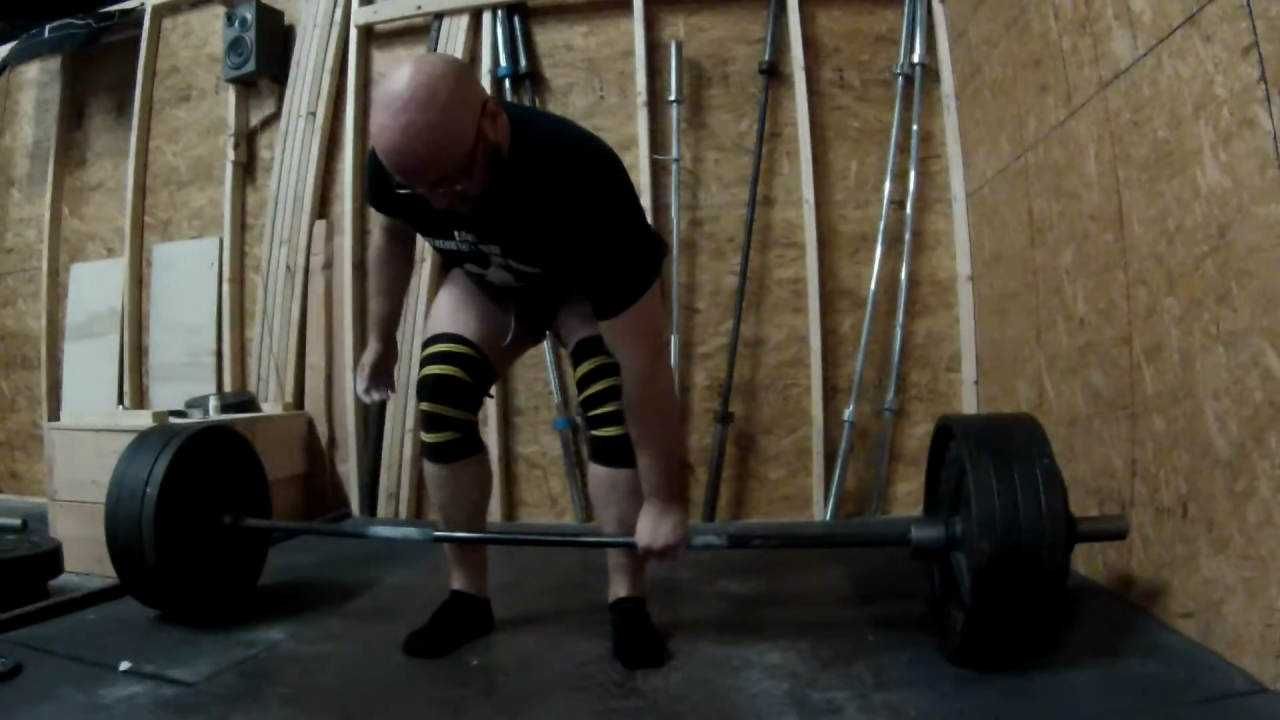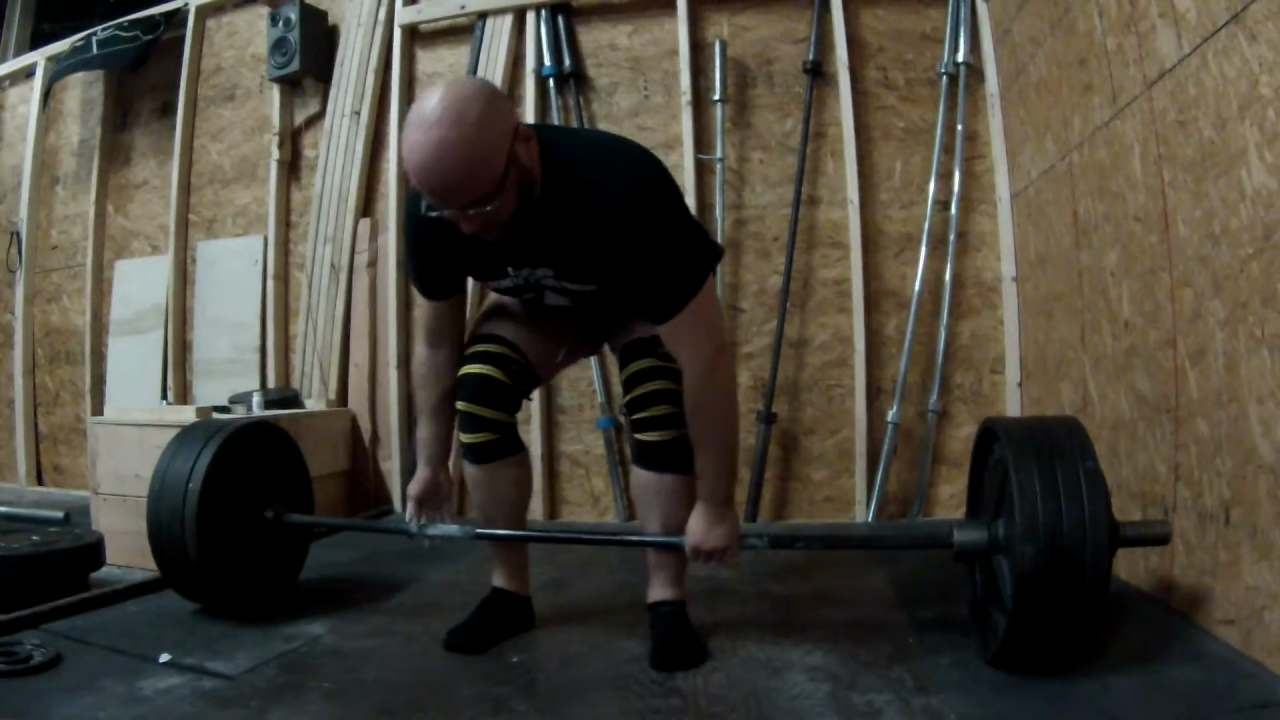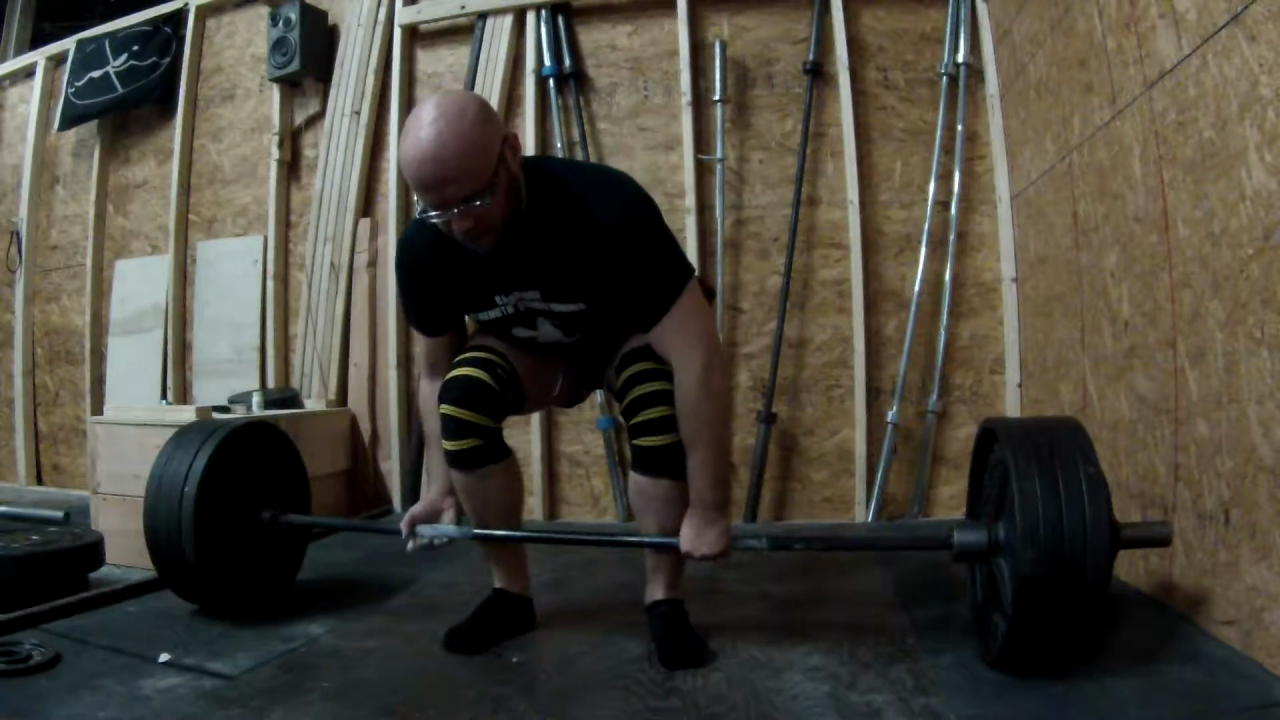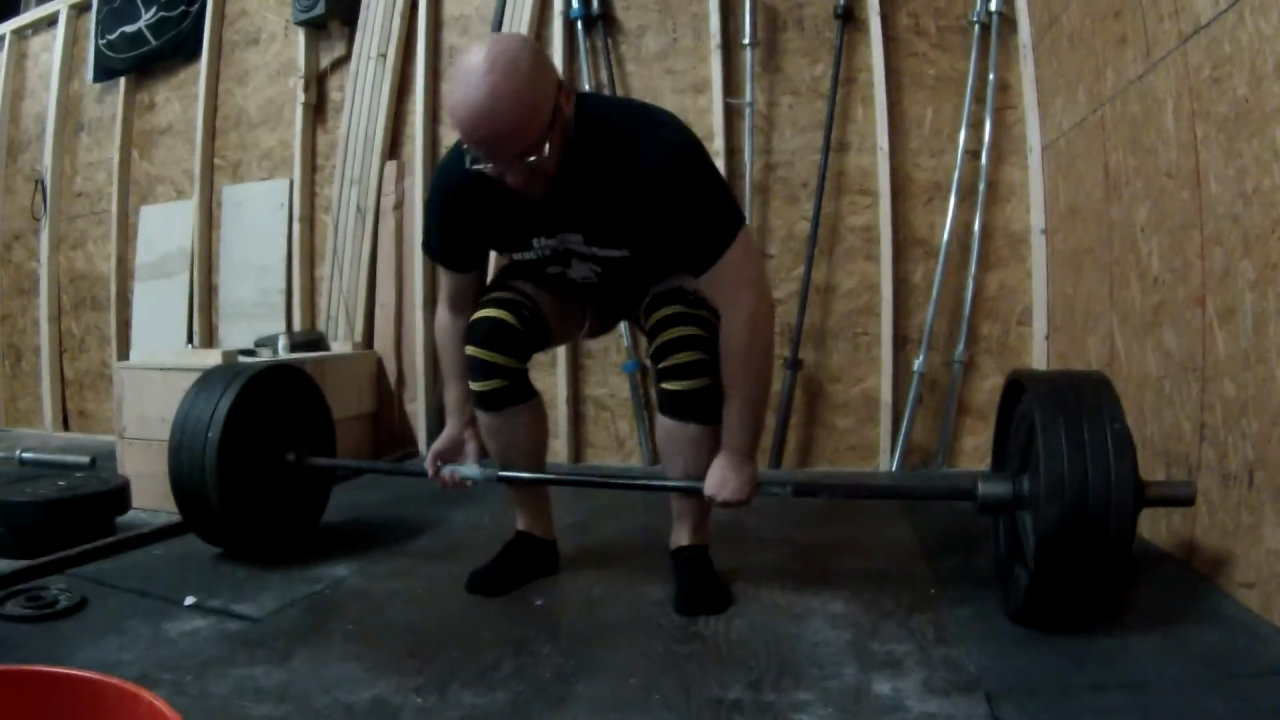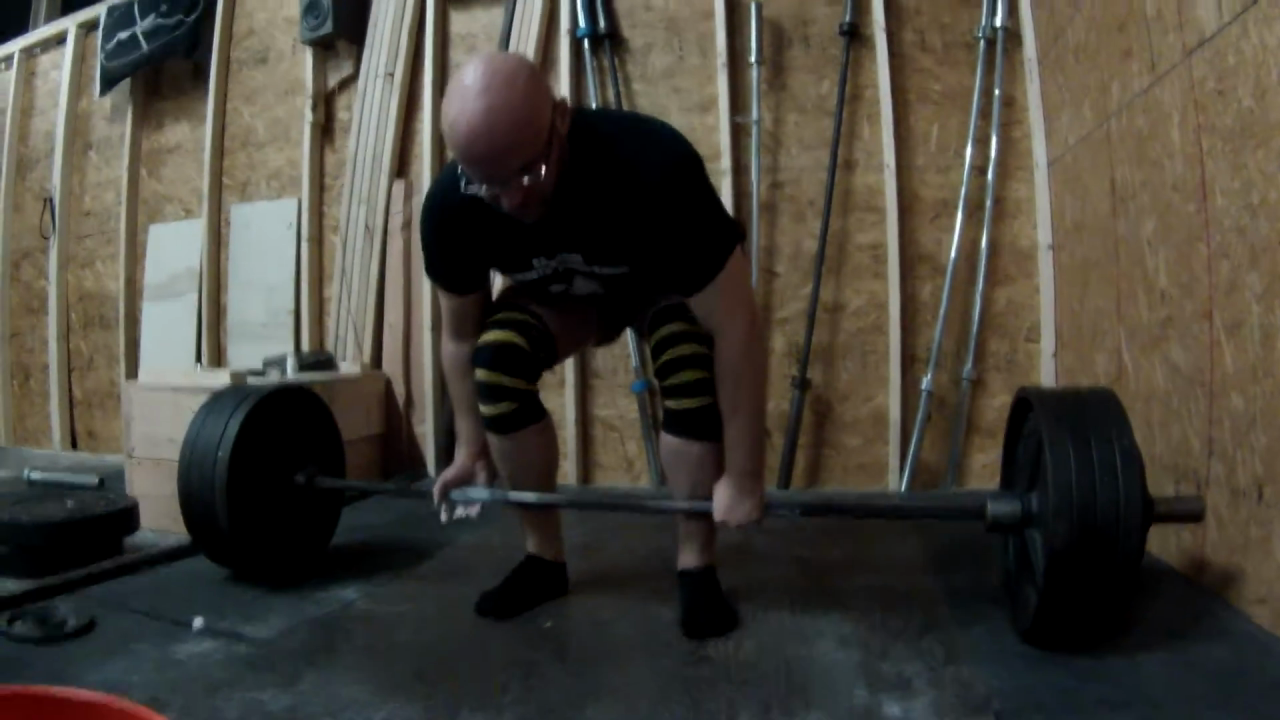
dt=1s
person 1, frame 1
left shoulder: (581, 182)
right shoulder: (396, 162)
left elbow: (644, 359)
right elbow: (390, 233)
left wrist: (663, 503)
right wrist: (380, 336)
left hip: (588, 284)
right hip: (484, 280)
left knee: (614, 409)
right knee: (439, 402)
left ankle: (626, 600)
right ankle: (468, 594)
person 1, frame 2
left shoulder: (622, 193)
right shoulder: (434, 213)
left elbow: (706, 359)
right elbow: (437, 343)
left wrist: (716, 505)
right wrist: (431, 465)
left hip: (647, 293)
right hip: (538, 299)
left knee: (658, 406)
right knee: (479, 395)
left ankle: (666, 599)
right ankle: (509, 591)
person 1, frame 3
left shoulder: (605, 210)
right shoulder: (423, 249)
left elbow: (699, 359)
right elbow: (436, 373)
left wrist: (708, 509)
right wrist: (439, 488)
left hip: (628, 336)
right hip: (531, 350)
left knee: (659, 404)
right knee: (462, 400)
left ankle: (664, 599)
right ankle: (511, 592)
person 1, frame 4
left shoulder: (655, 153)
right shoulder: (457, 185)
left elbow: (747, 303)
right elbow: (456, 308)
left wrist: (737, 454)
right wrist: (459, 419)
left hip: (662, 270)
right hip: (559, 280)
left knee: (688, 354)
right knee: (489, 340)
left ankle: (689, 546)
right ankle: (534, 534)
person 1, frame 5
left shoulder: (652, 168)
right shoulder: (450, 207)
left elbow: (735, 327)
right elbow: (460, 334)
left wrist: (742, 476)
right wrist: (470, 449)
left hip: (665, 281)
right hip: (560, 292)
left knee: (690, 369)
right knee: (496, 360)
left ankle: (696, 565)
right ankle: (544, 556)
